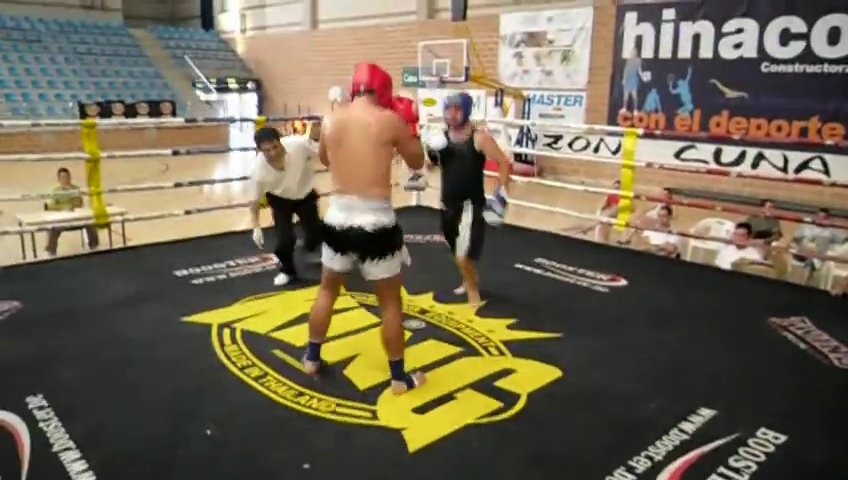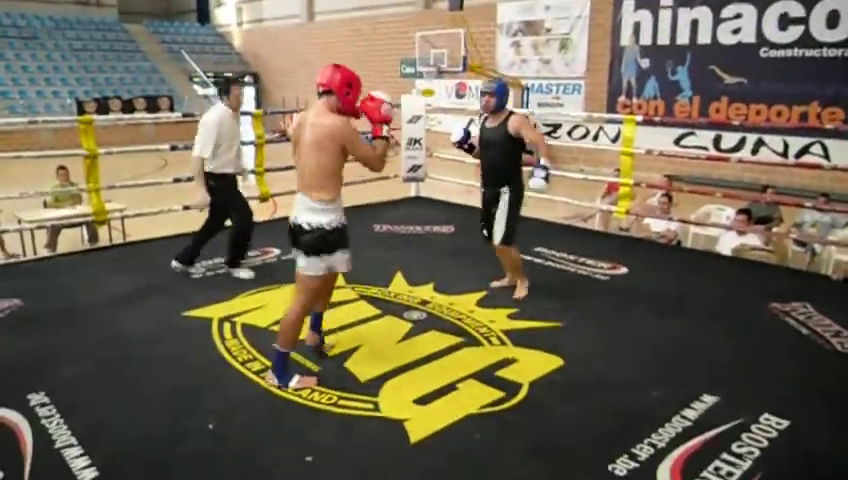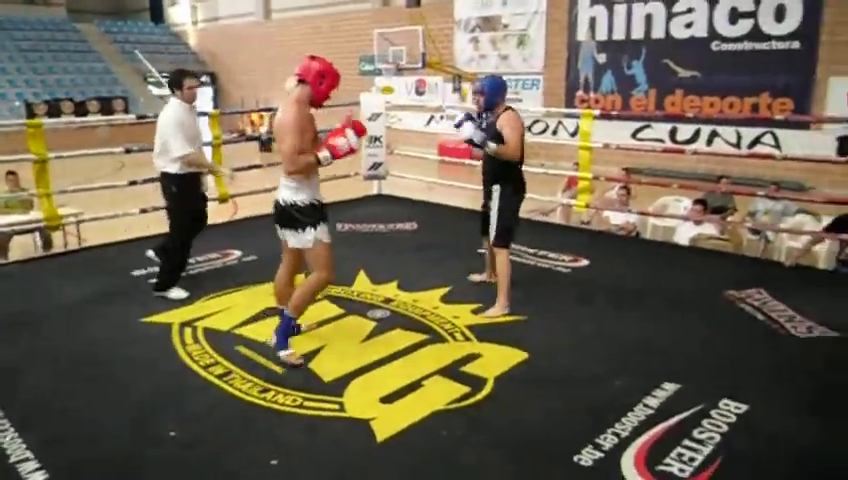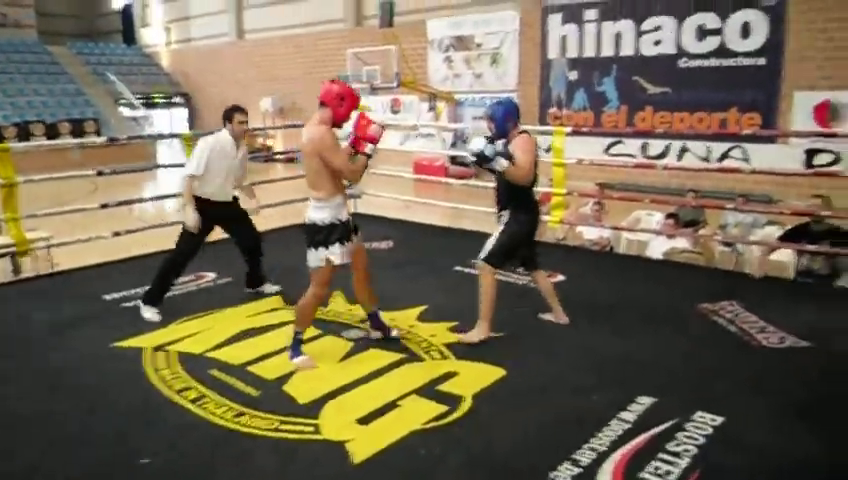
dt=0.5s
person 1, frame 1
left shoulder: (332, 121)
right shoulder: (391, 120)
right elbow: (417, 162)
right wrist: (410, 126)
left hip: (339, 217)
right hip: (376, 220)
left knee: (328, 290)
right knee: (390, 302)
left ankle: (312, 358)
right ankle: (399, 376)
person 1, frame 2
left shoulder: (300, 121)
right shoulder: (339, 126)
right elbow: (376, 164)
right wrist: (381, 125)
left hip: (303, 213)
right hip: (323, 220)
left knee: (329, 274)
right knee: (305, 298)
left ankle: (315, 332)
right ankle: (279, 370)
person 1, frame 3
left shoulder: (297, 108)
right shoulder: (293, 113)
left elbow: (308, 149)
right elbow: (292, 164)
left wrist: (338, 138)
right wrist: (330, 152)
left hip: (291, 198)
right hip: (300, 200)
left knee: (290, 263)
right knee: (323, 272)
left ankle: (285, 322)
right ankle: (282, 335)
person 1, frame 4
left shoulder: (318, 129)
right shoulder: (319, 136)
left elbow: (344, 163)
right elbow: (351, 174)
left wrist: (361, 137)
right wrist: (368, 142)
left hip: (339, 214)
right hip: (324, 219)
left knee: (361, 270)
right knee: (320, 289)
left ankle: (376, 324)
right ankle: (295, 347)
person 2, frame 1
left shoulder: (479, 138)
right shoulder: (443, 135)
left elbow: (504, 165)
right elbow: (434, 164)
left wrist: (500, 197)
right wrist: (433, 154)
left hip: (470, 205)
right hip: (448, 204)
left knee: (464, 257)
right knee: (455, 250)
left ankle: (473, 294)
right ankle: (470, 280)
person 2, frame 2
left shoulder: (516, 120)
right shoulder: (484, 121)
left elbow: (541, 144)
left wrist: (542, 167)
right wrist: (466, 144)
left hip: (508, 190)
right hip: (489, 189)
left knee: (503, 241)
right knee: (495, 240)
left ankle: (522, 279)
right ankle: (510, 276)
person 2, frame 3
left shoulder: (509, 117)
right shoulder: (490, 117)
left elbow: (514, 153)
left wrist: (485, 143)
right wrist: (473, 134)
left hip: (507, 188)
right hip: (495, 186)
left knee: (500, 244)
right knee: (488, 235)
left ankle: (503, 303)
right ankle: (490, 274)
person 2, frame 4
left shoulder: (522, 140)
right shoulder: (508, 142)
left elbow: (524, 176)
right elbow: (506, 172)
left wrist: (495, 160)
right wrist: (489, 158)
left hip: (517, 216)
right hip: (521, 214)
left knee: (486, 265)
right knee: (533, 267)
left ankle: (483, 327)
right ankle: (558, 313)
person 3, frame 1
left shoulder: (297, 144)
right shoulder: (259, 167)
right elbow: (254, 198)
right wrist: (256, 227)
left hip: (305, 194)
right hip: (279, 199)
left knee: (314, 231)
right knee: (285, 238)
left ankle: (311, 249)
right ankle: (287, 270)
person 3, frame 2
left shoulder: (234, 115)
right shoulder: (214, 119)
right elbow: (199, 156)
left wrist: (238, 166)
right wrist: (202, 189)
left hip: (225, 176)
right hip: (216, 177)
left knee: (216, 221)
right knee: (244, 217)
left ankle: (184, 260)
right ankle: (234, 263)
person 3, frame 3
left shoulder: (188, 110)
right shoulder: (172, 116)
right elbow: (185, 155)
left wrist: (202, 172)
right wrist: (216, 169)
left hip: (190, 176)
right hip: (177, 179)
left knee: (198, 221)
right knee: (182, 231)
left ankle: (161, 253)
right ankle: (165, 285)
person 3, frame 4
left shoulder: (242, 149)
right shoulder: (210, 144)
left elbow: (242, 179)
right elbow: (191, 176)
left wrist: (253, 198)
right wrist: (190, 209)
left hip: (226, 203)
right hip: (203, 203)
left knee: (251, 241)
right knee: (184, 251)
left ankle: (256, 282)
right ankle: (150, 301)
